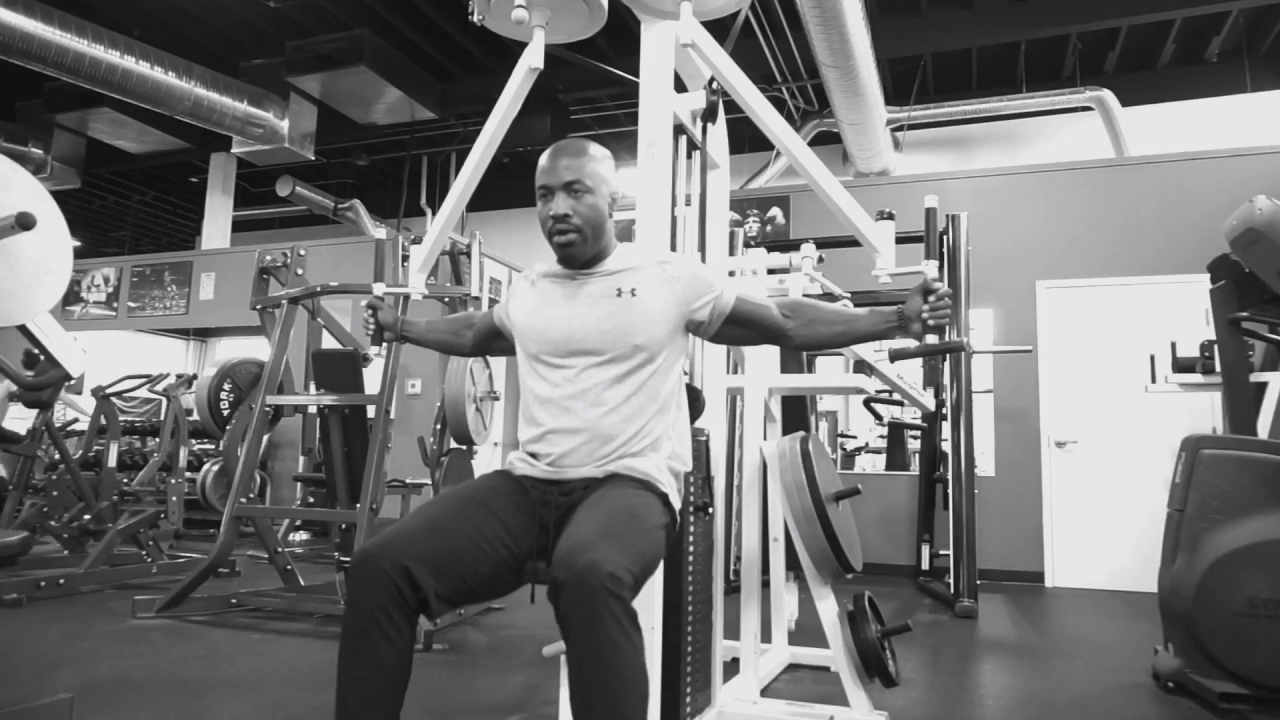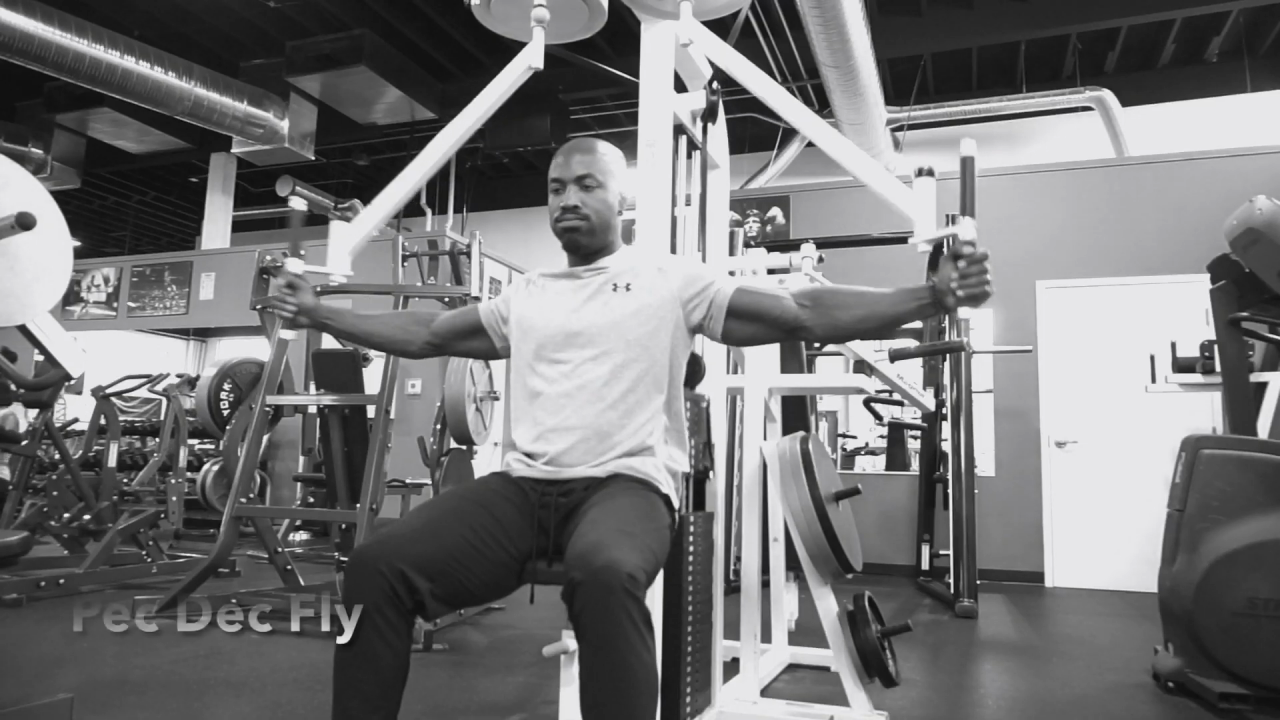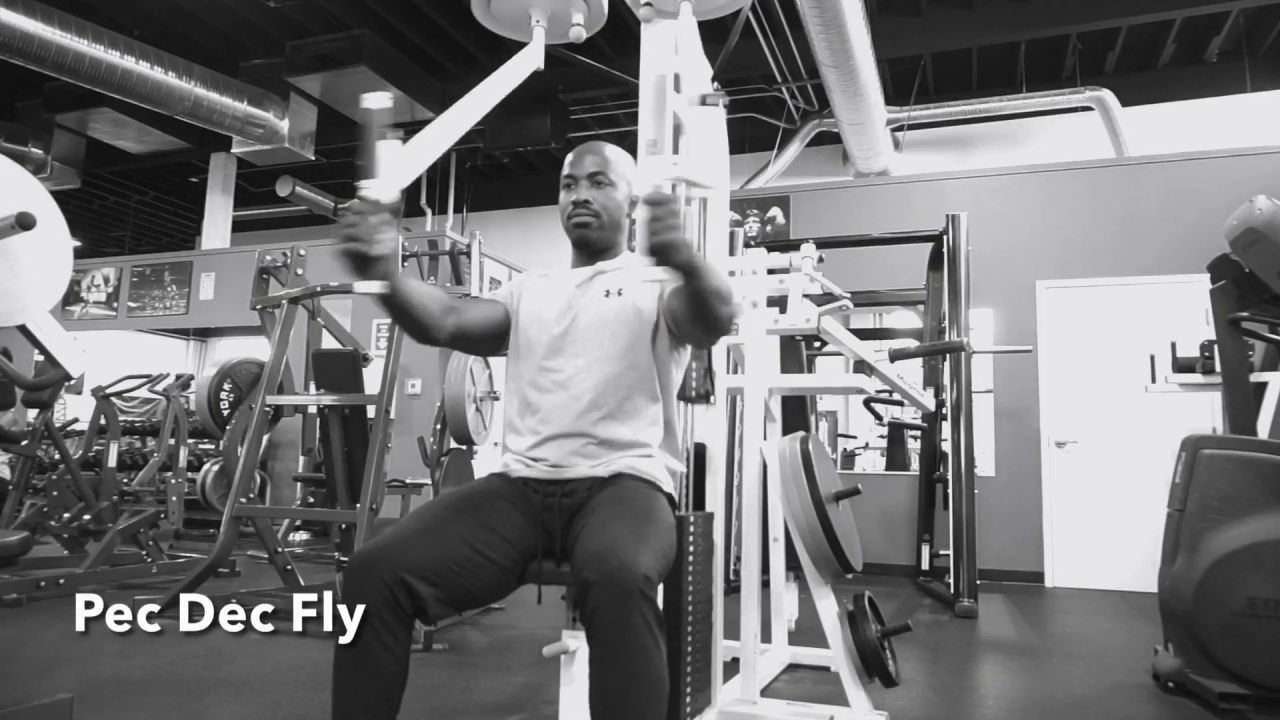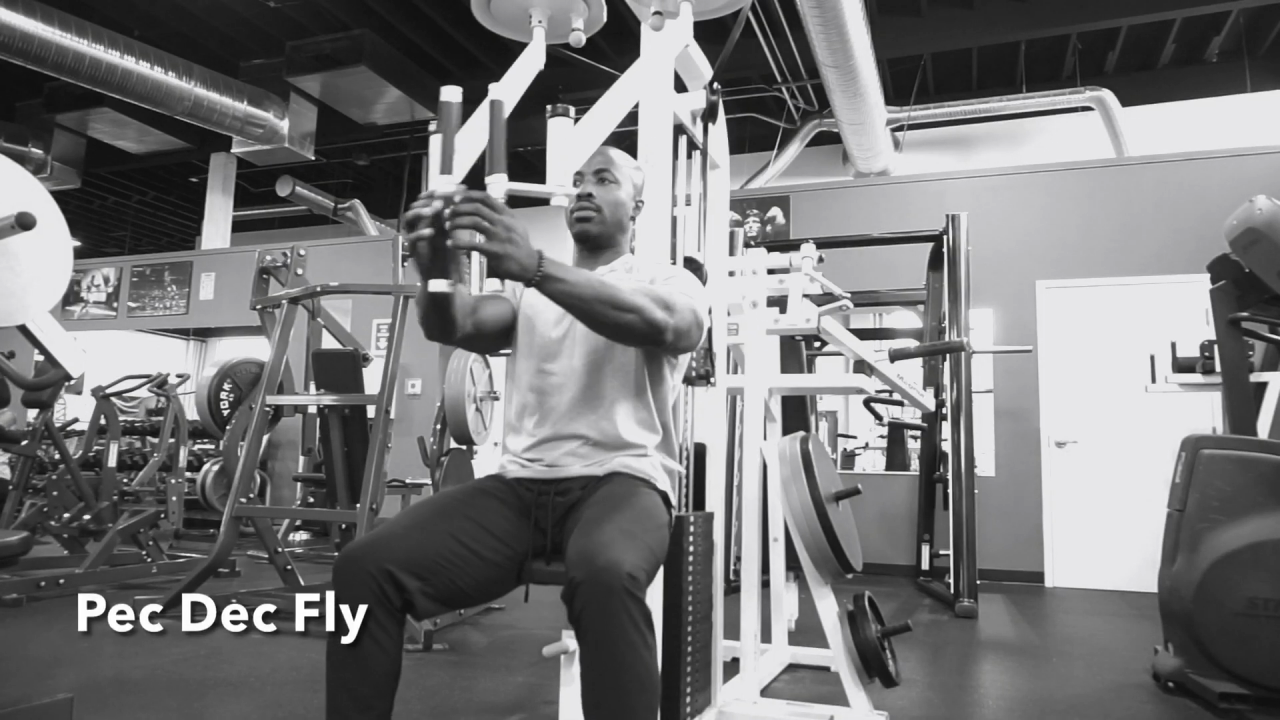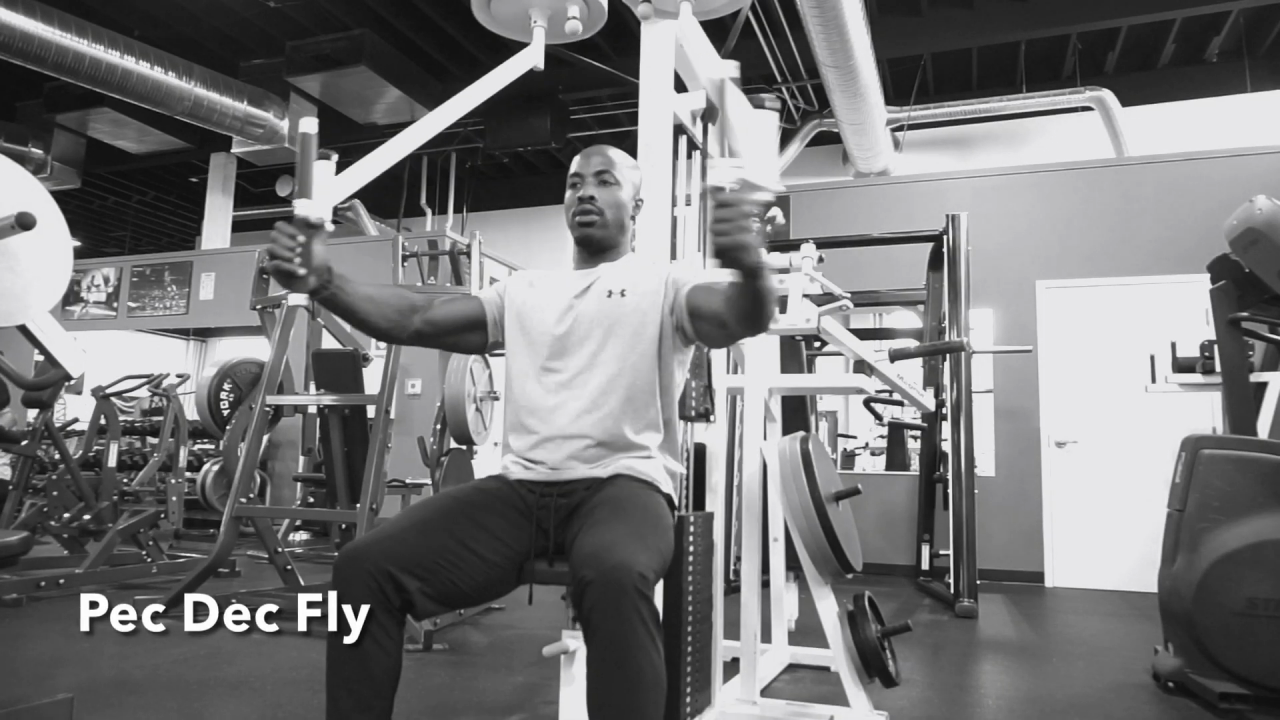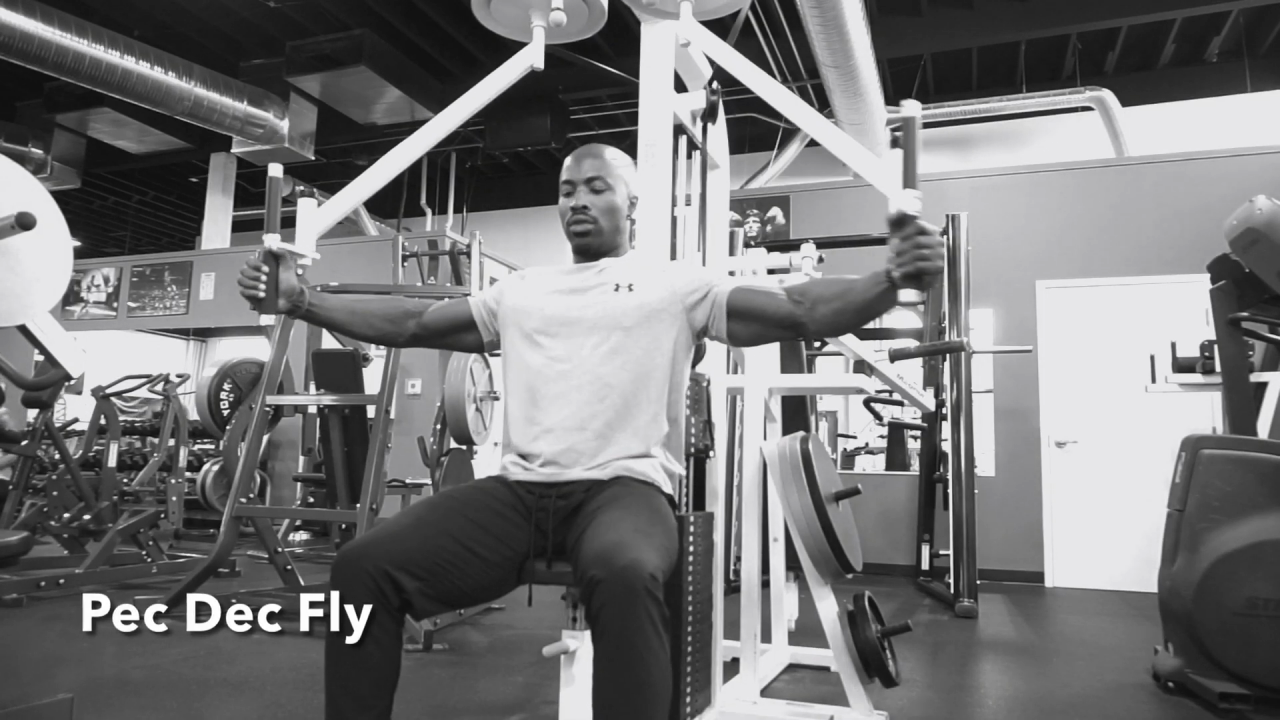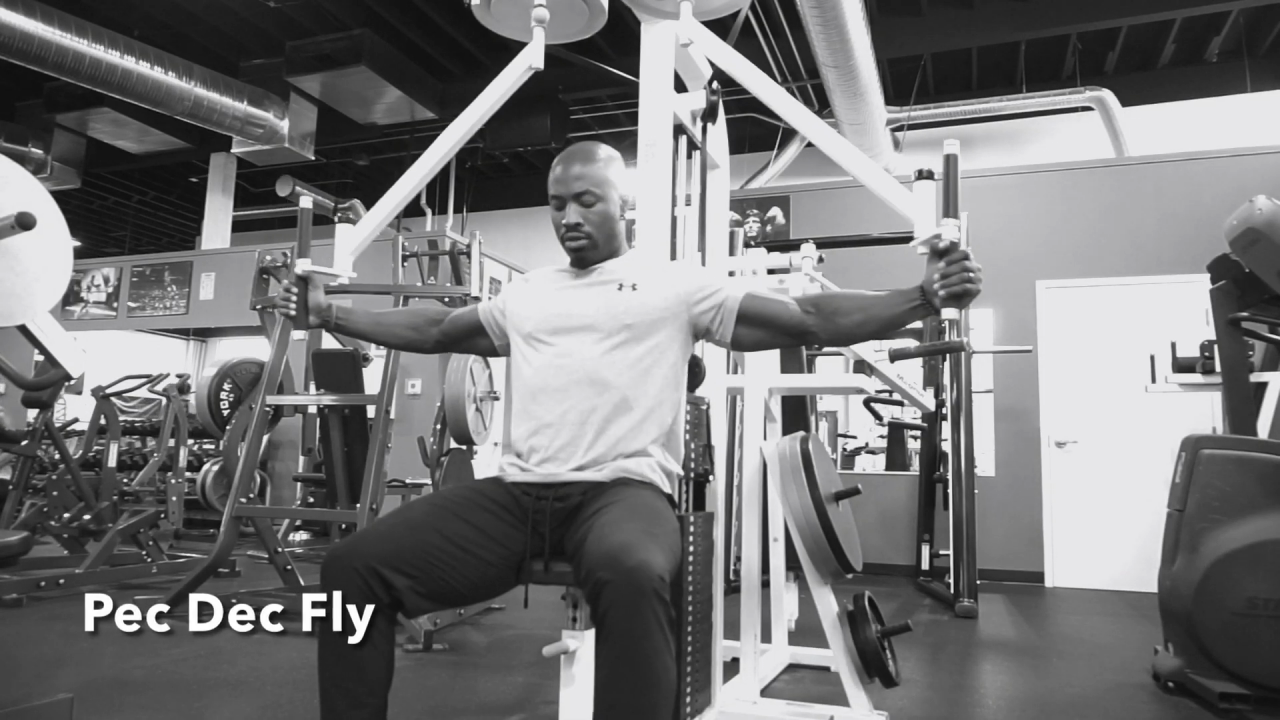
dt=0.5s
person 1, frame 1
left shoulder: (670, 277)
right shoulder: (526, 291)
left elbow: (787, 322)
right elbow: (476, 334)
left wrist: (899, 319)
right wrist: (401, 327)
left hip: (628, 482)
right hip: (528, 482)
left knee: (588, 574)
right knee: (382, 566)
person 1, frame 2
left shoulder: (672, 279)
right shoulder: (525, 294)
left elbow: (804, 314)
right elbow: (428, 334)
left wrist: (931, 296)
right wrist: (319, 314)
left hip: (625, 480)
right hip: (522, 484)
left knee: (602, 574)
right knee: (378, 566)
person 1, frame 3
left shoulder: (657, 285)
right shoulder: (529, 290)
left elbow: (713, 316)
right elbow: (442, 323)
left wrist: (687, 257)
right wrist: (386, 270)
left hip: (623, 481)
right hip: (520, 485)
left knee: (618, 578)
right knee: (376, 572)
person 1, frame 4
left shoulder: (669, 282)
right shoulder: (528, 293)
left elbow: (655, 324)
right elbow: (450, 325)
left wrist: (535, 265)
right wrist: (435, 268)
left hip: (619, 480)
right hip: (519, 485)
left knee: (605, 575)
right knee: (366, 566)
person 1, frame 5
left shoulder: (663, 285)
right shoulder: (525, 290)
left elbow: (737, 313)
right elbow: (415, 318)
left wrist: (749, 263)
right wrist: (324, 280)
left hip: (624, 482)
right hip: (520, 486)
left knee: (614, 575)
right knee: (366, 565)
person 1, frame 6
left shoulder: (676, 285)
right shoulder: (522, 290)
left elbow: (799, 311)
right elbow: (412, 322)
left wrist: (892, 278)
right wrist: (299, 299)
left hip: (625, 484)
right hip: (519, 488)
left knee: (623, 573)
right knee: (364, 565)
person 1, frame 7
left shoulder: (677, 285)
right shoulder: (525, 293)
left elbow: (809, 318)
right elbow: (436, 330)
left wrist: (924, 297)
right wrist: (330, 313)
left hip: (623, 486)
right hip: (518, 490)
left knee: (631, 574)
right knee: (354, 563)
